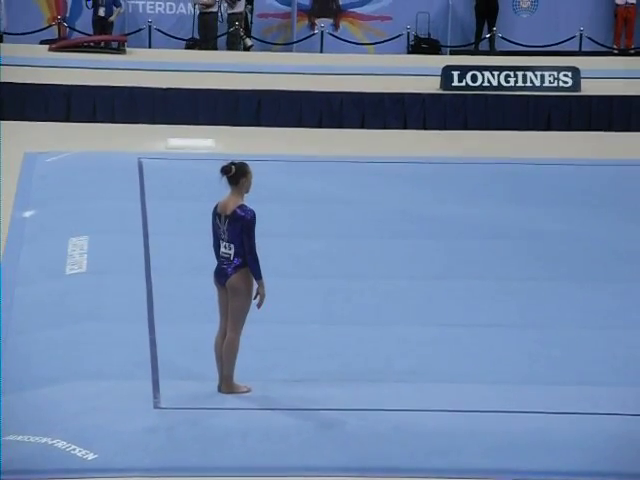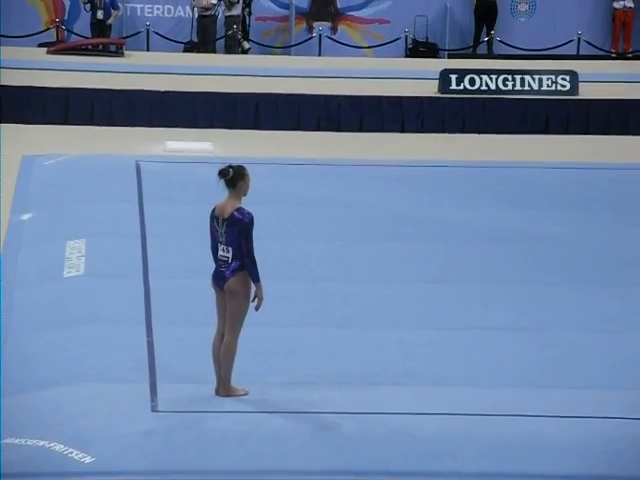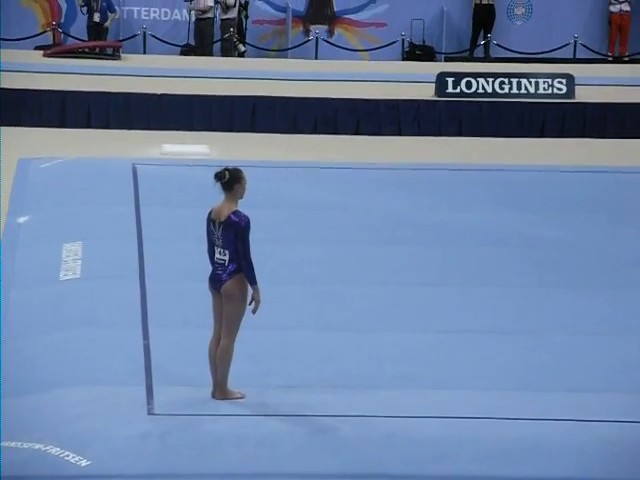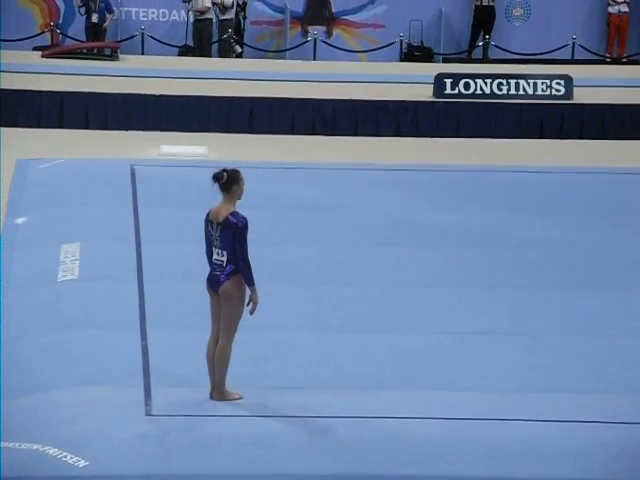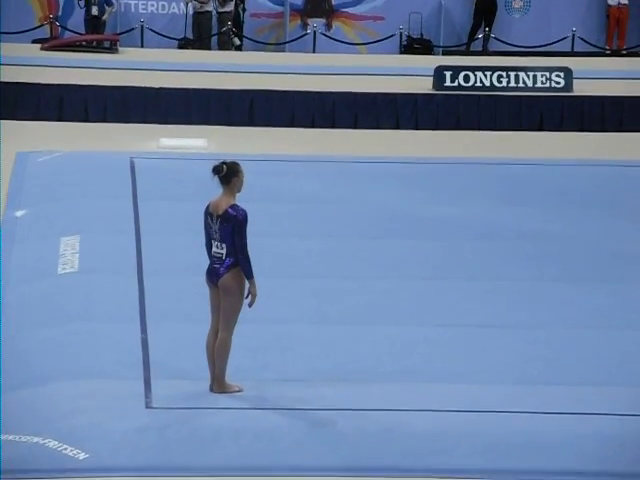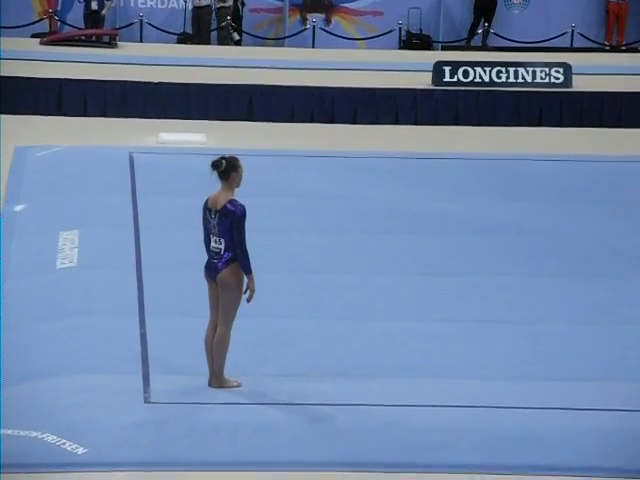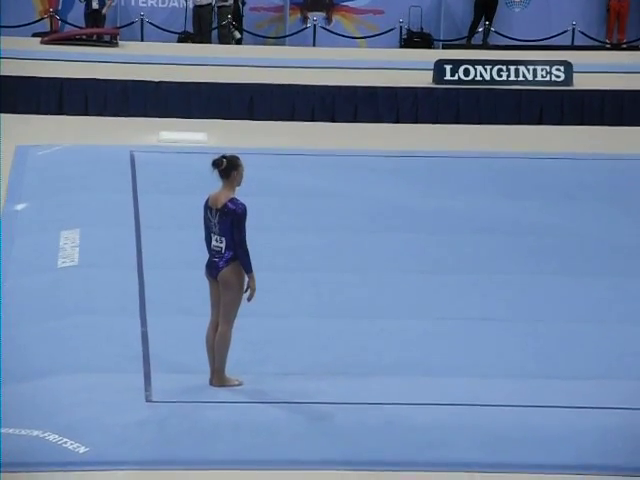
dt=0.2s
person 1, frame 1
left shoulder: (217, 208)
right shoulder: (246, 213)
left elbow: (216, 244)
right elbow: (250, 251)
right wrist: (260, 283)
left hip: (220, 272)
right hip: (238, 275)
left knee: (223, 328)
right knee: (233, 331)
left ankle: (222, 380)
right ankle: (228, 383)
person 1, frame 2
left shoulder: (215, 211)
right shoulder: (244, 217)
left elbow: (213, 247)
right elbow: (248, 254)
right wrist: (258, 286)
left hip: (218, 275)
right hip: (236, 278)
left knee: (221, 331)
right knee: (231, 335)
left ankle: (220, 383)
right ankle: (226, 386)
person 1, frame 3
left shoulder: (211, 214)
right shoulder: (240, 219)
left elbow: (210, 250)
right elbow: (245, 257)
right wrist: (255, 288)
left hip: (215, 277)
right hip: (233, 281)
left knee: (217, 334)
right knee: (228, 337)
left ankle: (216, 386)
right ankle: (222, 389)
person 1, frame 4
left shoulder: (209, 215)
right shoulder: (238, 220)
left elbow: (208, 251)
right elbow: (242, 258)
right wrist: (253, 289)
left hip: (213, 278)
right hip: (231, 282)
left knee: (215, 335)
right knee: (226, 338)
left ankle: (214, 387)
right ankle: (220, 390)
person 1, frame 5
left shoulder: (209, 207)
right shoulder: (238, 213)
left elbow: (208, 244)
right elbow: (242, 251)
right wrist: (252, 282)
left hip: (212, 271)
right hip: (230, 275)
left knee: (215, 327)
right knee: (225, 330)
left ankle: (214, 380)
right ankle: (220, 383)
person 1, frame 6
left shoulder: (208, 202)
right shoulder: (236, 208)
left elbow: (206, 239)
right elbow: (240, 246)
right wrist: (250, 278)
left hip: (211, 266)
right hip: (229, 270)
left knee: (213, 322)
right knee: (224, 326)
left ankle: (213, 375)
right ankle: (218, 378)
person 1, frame 7
left shoulder: (209, 201)
right shoulder: (237, 207)
left elbow: (207, 237)
right elbow: (241, 245)
right wrist: (251, 277)
left hip: (212, 265)
right hip: (230, 269)
left knee: (215, 321)
right knee: (225, 324)
left ankle: (214, 373)
right ankle: (220, 376)
